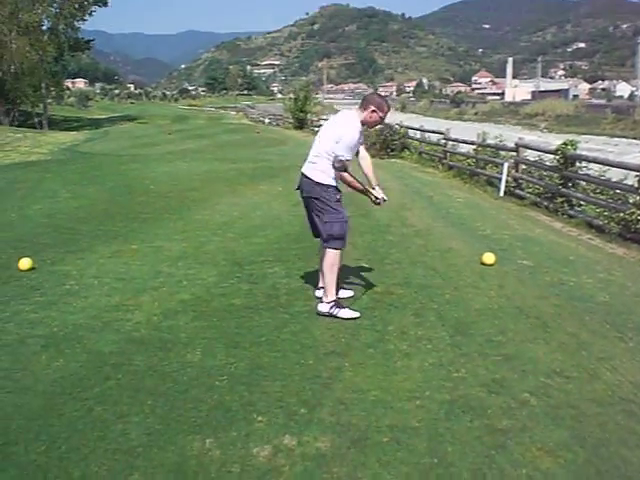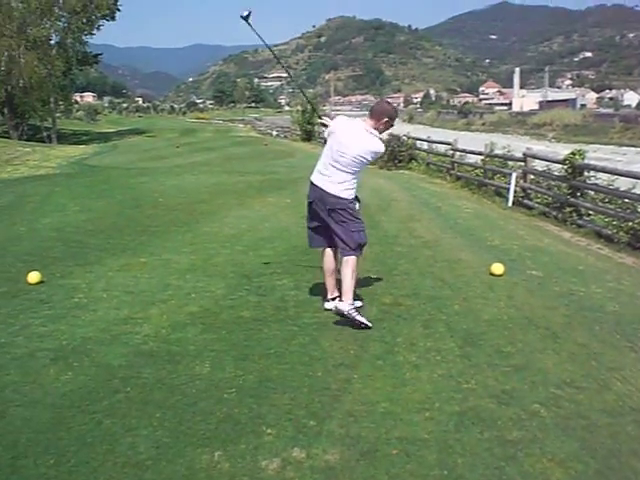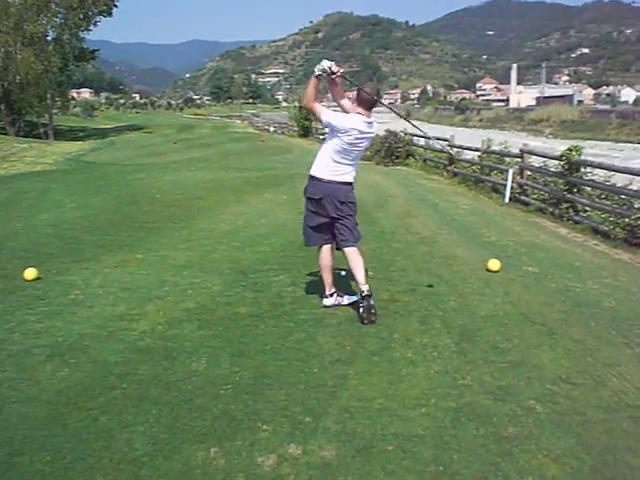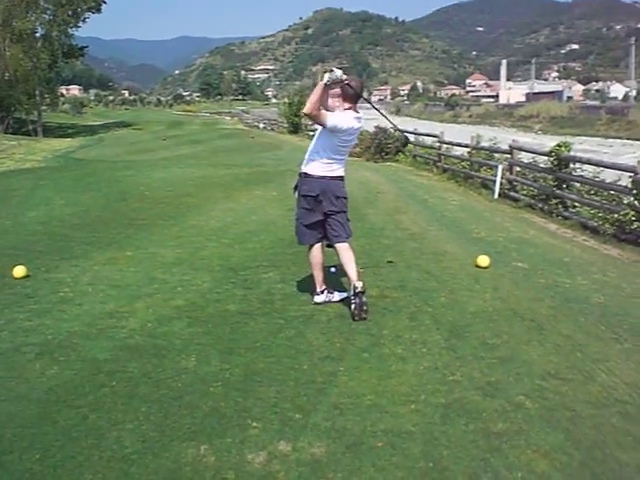
dt=0.2s
person 1, frame 1
left shoulder: (347, 116)
right shoulder: (350, 132)
left elbow: (363, 155)
right elbow: (340, 173)
left wrist: (375, 186)
right wrist: (367, 191)
left hip: (309, 180)
right hip: (322, 187)
left knee: (328, 236)
right knee: (335, 240)
left ankle: (324, 286)
right ankle: (328, 301)
person 1, frame 2
left shoulder: (344, 125)
right shoulder: (378, 147)
left elbow: (330, 127)
left wrist: (330, 122)
left hip: (317, 189)
right hip: (341, 200)
left knee: (328, 245)
right knee: (350, 250)
left ankle: (332, 297)
right ankle: (347, 303)
person 1, frame 3
left shoulder: (345, 123)
right shoulder: (370, 126)
left elbow: (308, 104)
right elbow: (342, 103)
left wrist: (318, 75)
right wrist: (334, 78)
left hip: (319, 185)
right hip: (343, 188)
left knee: (324, 242)
right knee: (349, 243)
left ankle: (330, 293)
right ankle: (363, 289)
person 1, frame 4
left shoulder: (343, 121)
right shoulder: (354, 118)
left elbow: (309, 111)
right elbow: (324, 103)
left wrist: (326, 82)
right wrist: (328, 85)
left hip: (312, 182)
right hip: (334, 183)
left knee: (315, 240)
right knee: (341, 239)
left ankle: (321, 291)
right ankle: (356, 285)
